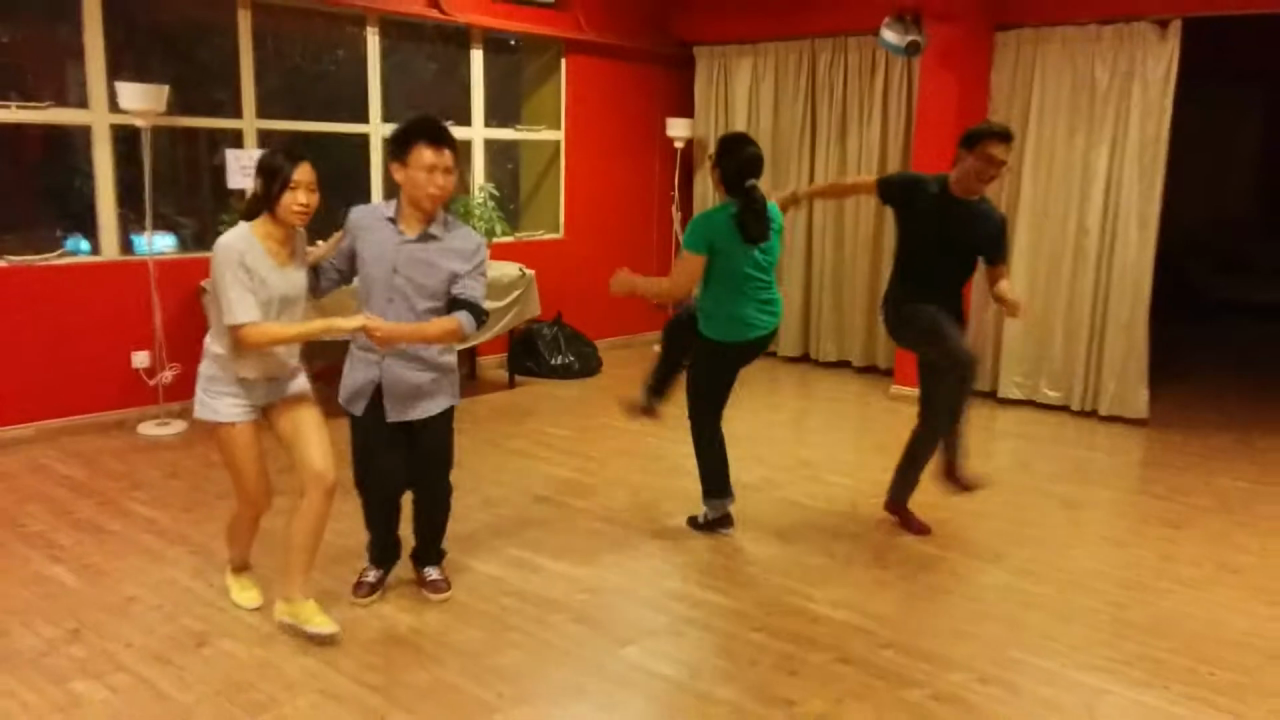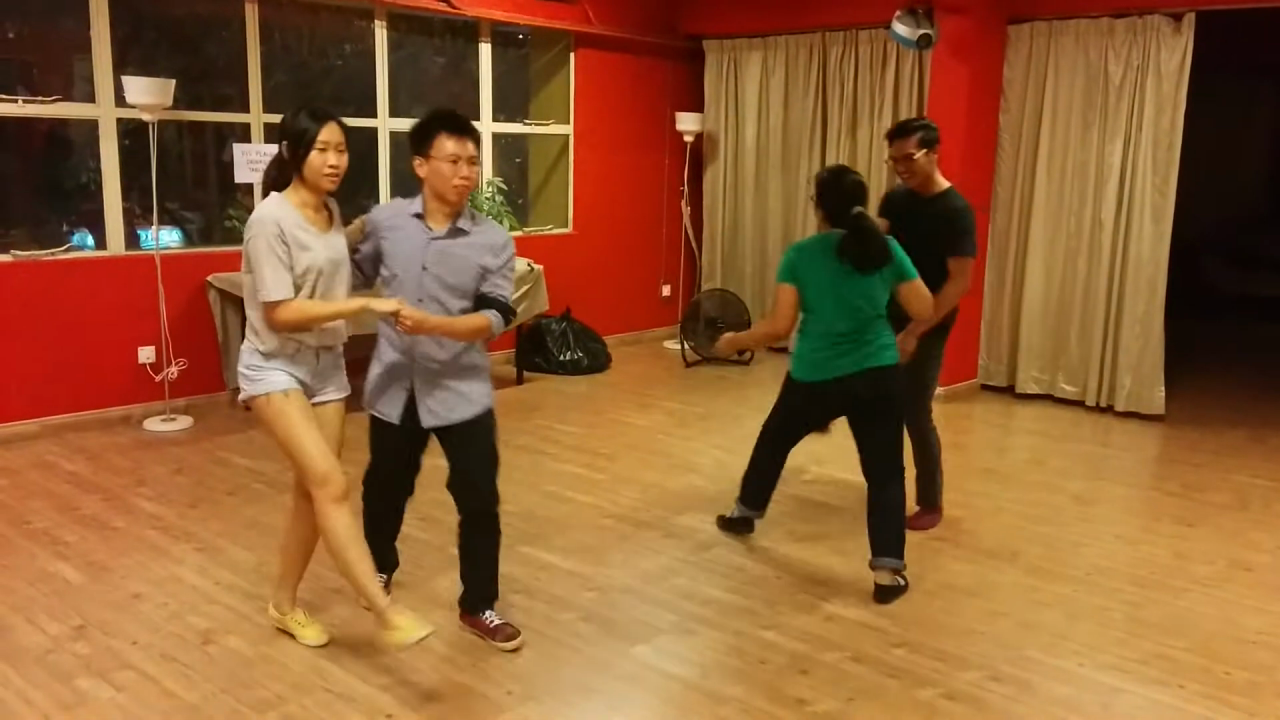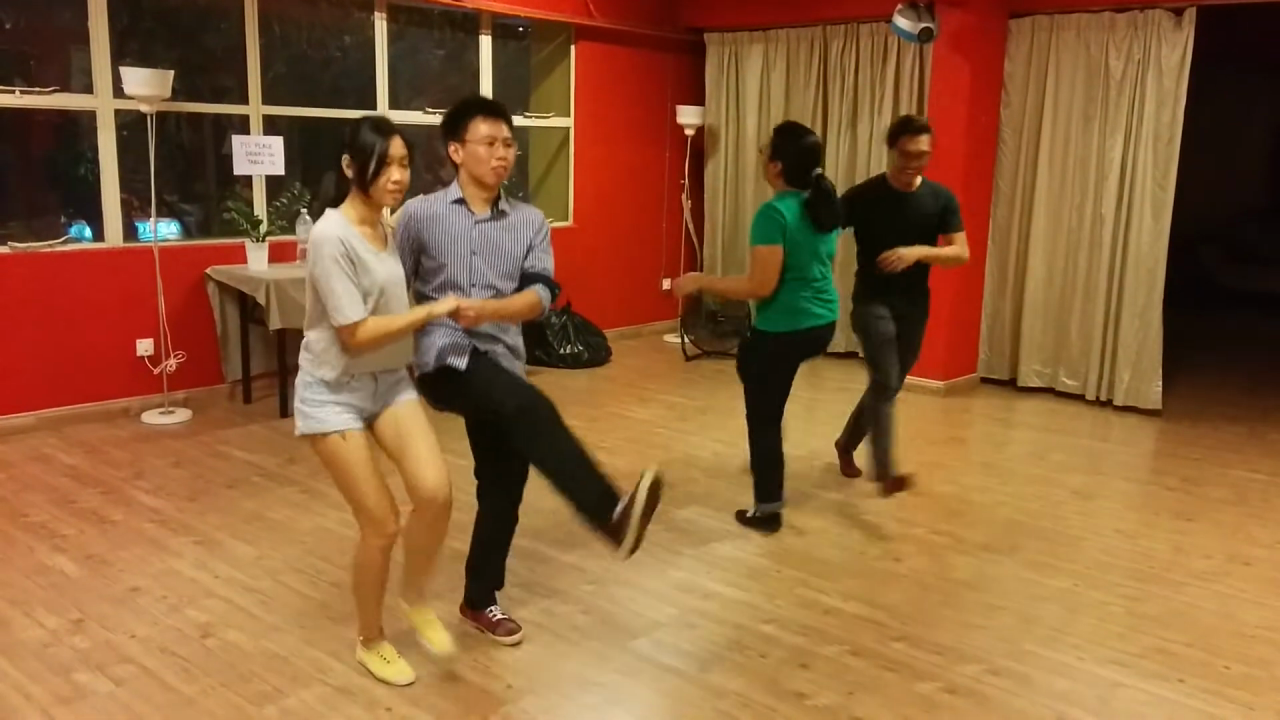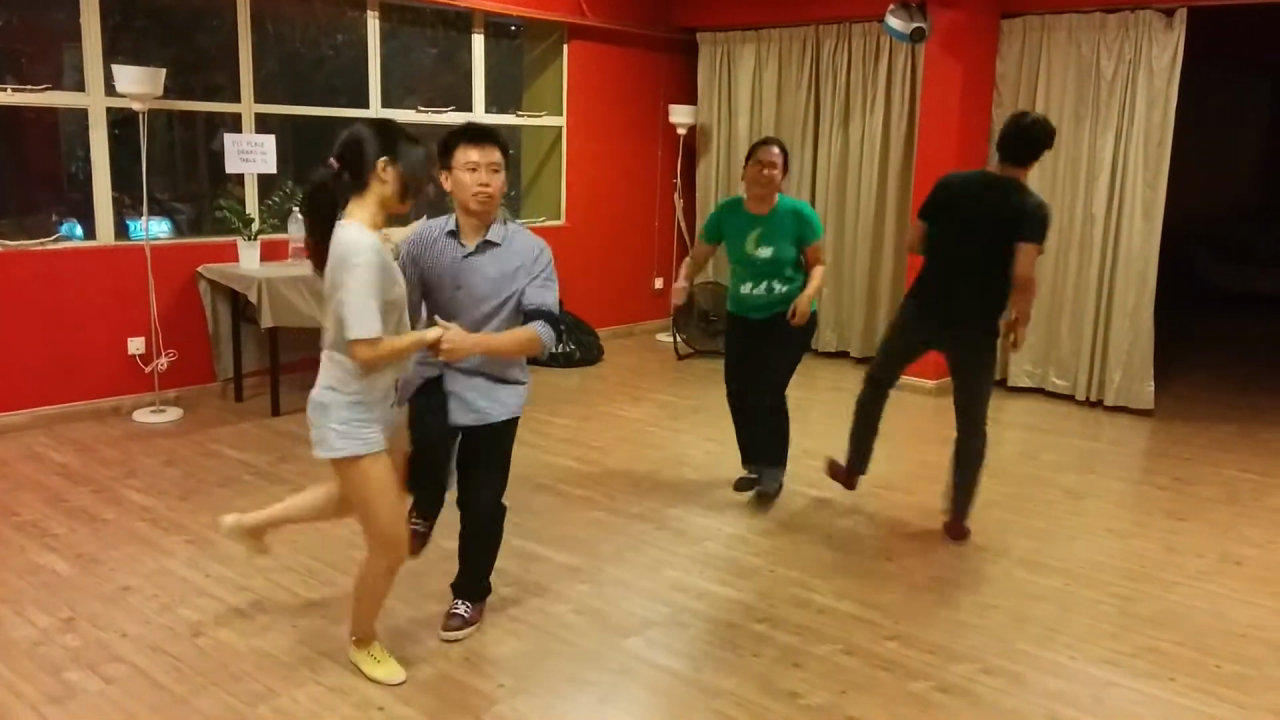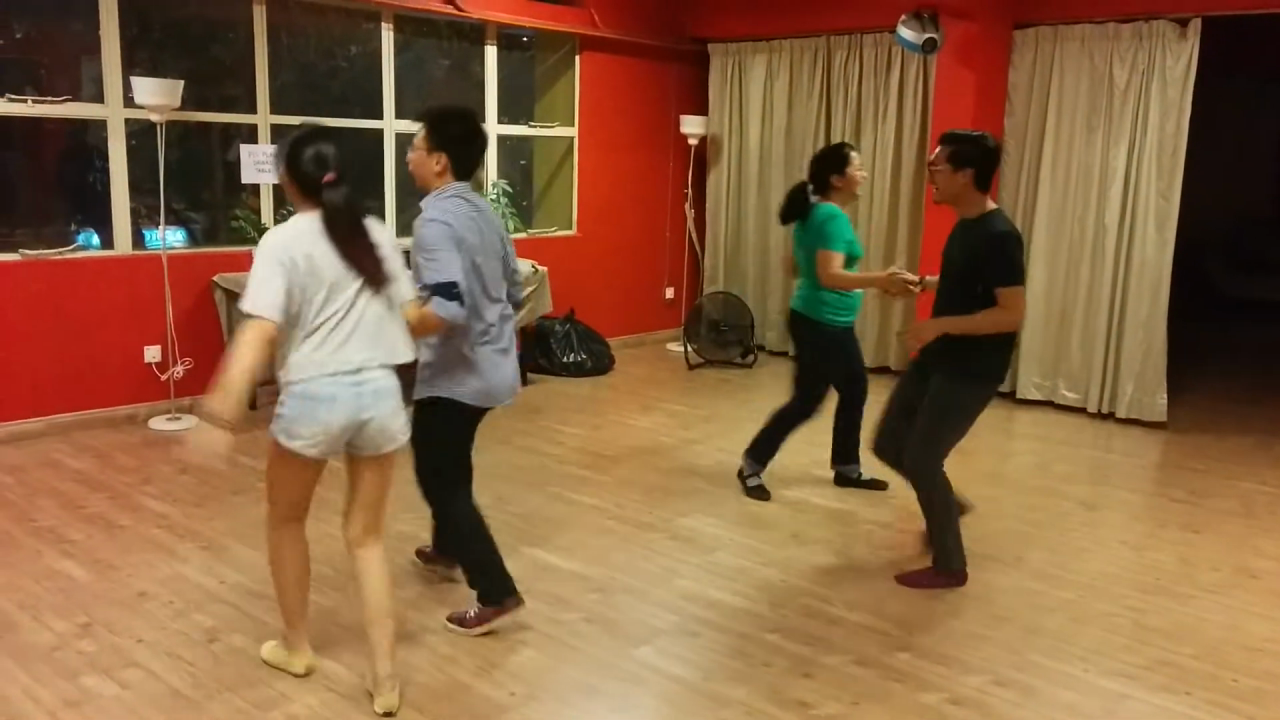
dt=0.7s
person 1, frame 1
left shoulder: (298, 239)
right shoulder: (233, 248)
right elbow: (248, 334)
right wrist: (333, 325)
left hip: (287, 376)
right hip: (231, 381)
left knee: (321, 478)
right knee: (256, 495)
left ankle: (294, 598)
right ankle: (238, 569)
person 1, frame 2
left shoulder: (331, 213)
right shoulder: (270, 219)
right elbow: (281, 313)
right wrist: (368, 305)
left hip: (327, 363)
right hip: (274, 366)
left knee: (314, 489)
right knee: (329, 481)
left ankle: (285, 603)
right ankle: (383, 611)
person 1, frame 3
left shoulder: (384, 227)
right shoulder: (330, 236)
right elbow: (354, 333)
right wrist: (432, 311)
left hip: (389, 379)
right hip: (333, 391)
left knee: (436, 490)
right knee: (380, 522)
left ankle: (417, 598)
right ankle: (371, 640)
person 1, frame 4
left shoulder: (349, 233)
right shoulder: (362, 246)
right elbow: (366, 352)
right wrist: (426, 337)
left hip: (369, 402)
right hip: (351, 410)
left knee: (382, 506)
right knee: (391, 541)
left ankle: (253, 522)
right ankle: (363, 642)
person 1, frame 5
left shoulder: (283, 242)
right shoulder: (375, 235)
left elbow: (259, 329)
right elbow: (411, 318)
left wrist: (219, 413)
left hip: (316, 399)
right hip: (381, 396)
left knee: (285, 520)
right knee: (366, 537)
left ankle: (295, 646)
person 2, frame 1
left shoulder: (466, 244)
right shoulder: (361, 223)
left elbow: (468, 318)
right elbow: (330, 277)
left wrist: (403, 333)
left hip: (429, 384)
right hip: (368, 380)
left knee: (431, 480)
right knee: (377, 478)
left ankle: (428, 558)
right ankle: (382, 558)
person 2, frame 2
left shoulder: (494, 240)
right shoulder: (384, 222)
left elbow: (496, 318)
right elbow: (355, 275)
left wrist: (434, 324)
left hip: (462, 386)
right hip: (396, 383)
left knee: (479, 497)
right knee: (387, 487)
left ankle: (478, 605)
right ankle: (381, 563)
person 2, frame 3
left shoulder: (530, 222)
right shoulder: (418, 214)
left elbow: (541, 296)
left wrist: (490, 308)
left hip: (497, 360)
right hip: (443, 358)
left knee: (503, 480)
right knee: (530, 409)
left ankle: (479, 599)
right ankle: (613, 514)
person 2, frame 4
left shoulder: (530, 251)
right shoulder: (422, 241)
left elbow: (542, 333)
right elbow: (405, 314)
left wrist: (474, 343)
left hip: (496, 388)
right hip: (436, 376)
left knee: (483, 501)
right knee: (429, 459)
left ankle: (470, 595)
right ankle: (422, 508)
person 2, frame 5
left shoulder: (436, 221)
right shoulder: (484, 212)
left elbow: (446, 308)
right elbow: (512, 287)
right wrist: (499, 321)
left hip: (458, 371)
right hip: (492, 364)
left knee: (439, 480)
right knee: (450, 459)
left ankle: (498, 596)
right ankle: (447, 548)
person 3, frame 1
left shoulder: (992, 222)
right shoulder: (915, 189)
left elbow: (997, 275)
right elbow: (854, 187)
left wrist: (1005, 294)
right wrist: (799, 196)
left hip: (947, 318)
right hip: (906, 308)
left knee: (939, 410)
right knee: (962, 358)
left ankle: (897, 499)
right ankle: (951, 461)
person 3, frame 2
left shoulder: (956, 211)
right shoulder: (896, 199)
left elbow: (958, 282)
left wrist: (915, 332)
left hip: (929, 321)
right hip: (892, 305)
left knee: (916, 411)
left ankle: (930, 505)
person 3, frame 3
left shoulder: (940, 199)
right shoulder: (864, 195)
left elbow: (963, 255)
left wrist: (918, 252)
left hip: (914, 305)
right hip: (871, 300)
left knee: (888, 384)
right knee: (887, 379)
left ankle: (846, 444)
right ankle: (884, 470)
person 3, frame 4
left shoulder: (949, 185)
right shoulder: (1031, 210)
left elbow: (915, 243)
right elbow: (1023, 276)
right wrist: (1019, 319)
left hip: (920, 310)
right hip: (972, 325)
left knee: (877, 380)
right knee: (972, 422)
left ankle: (852, 468)
right ankle: (957, 518)
person 3, frame 5
left shoulder: (999, 235)
right shoulder: (964, 225)
left elbow: (1014, 314)
left wrist: (939, 325)
right wrist: (928, 283)
left hip: (971, 370)
right hip: (936, 357)
left knee: (922, 459)
right knee: (887, 444)
left ankle: (950, 565)
right ankle: (950, 505)
person 4, frame 1
left shoulder: (707, 224)
right shoulder: (771, 213)
left elbow: (677, 289)
left wrist: (631, 282)
left hip: (726, 337)
right hip: (765, 330)
left knee: (705, 417)
right knee: (684, 324)
left ankle: (718, 509)
person 4, frame 2
left shoulder: (800, 256)
right shoulder: (886, 248)
left elbow: (777, 327)
right elbow: (923, 310)
left wrist: (733, 341)
left hip: (815, 379)
right hip: (878, 376)
left knee: (774, 439)
right knee: (885, 473)
left ankle: (745, 512)
right ankle: (887, 571)
person 4, frame 3
left shoulder: (773, 213)
right shoulder: (821, 205)
left elbow: (761, 286)
left wrist: (702, 281)
left hip: (782, 329)
right hip: (821, 323)
left knee: (762, 413)
right knee: (752, 366)
left ankle: (767, 509)
right ankle: (768, 459)
person 4, frame 4
left shoulder: (799, 214)
right shoulder: (726, 213)
left elbow: (817, 263)
right elbow: (697, 257)
left wrist: (807, 296)
right wrist: (683, 279)
left hip: (787, 319)
right hip: (742, 319)
left knee: (769, 392)
right knee: (740, 395)
left ankle: (772, 475)
right ankle: (755, 467)
person 4, frame 5
left shoulder: (812, 212)
right shoulder: (834, 217)
left elbow: (794, 266)
right elbow: (829, 277)
right wrist: (879, 280)
left hip: (824, 321)
right hip: (822, 324)
left knee: (855, 389)
right knee: (807, 402)
left ankle: (847, 468)
right ankle: (752, 466)
